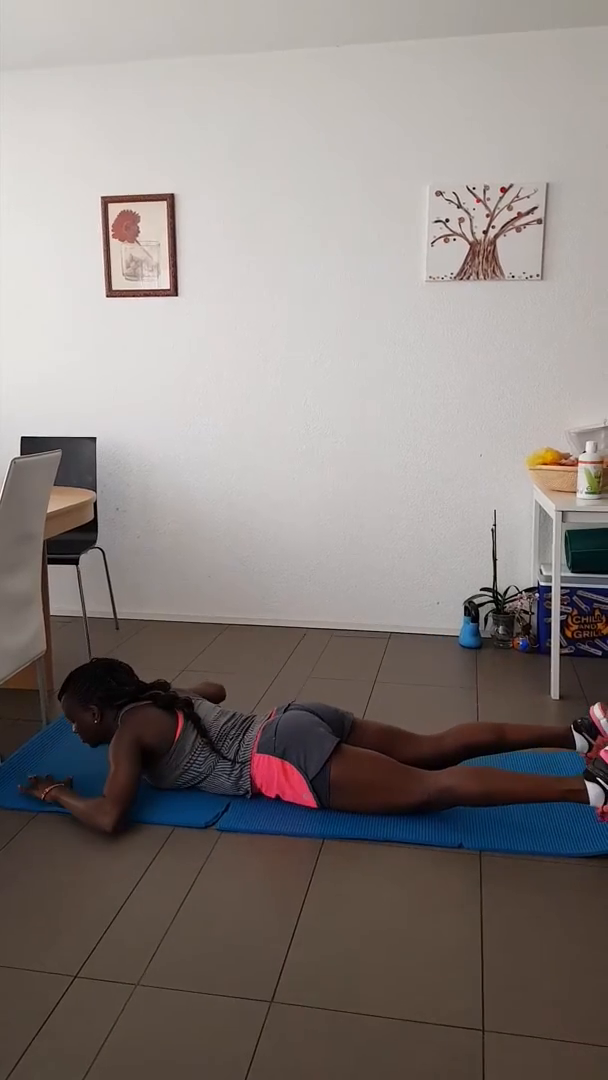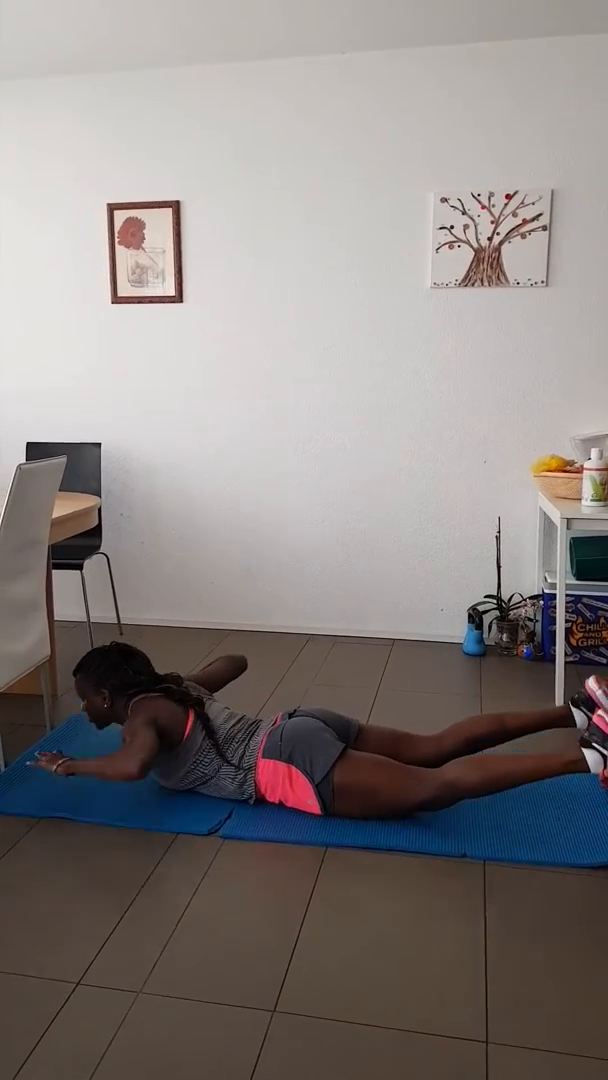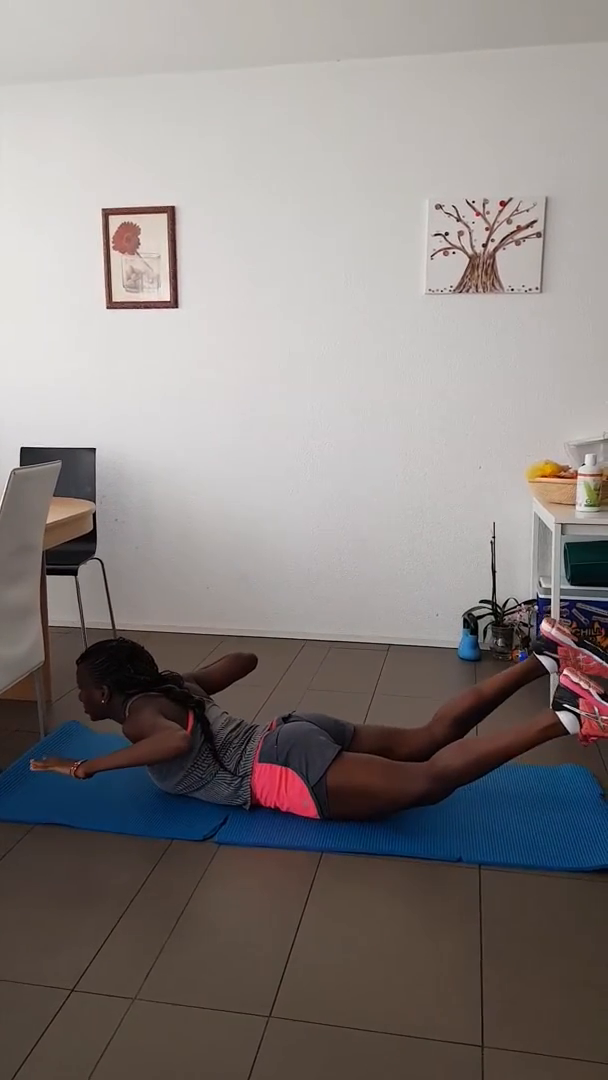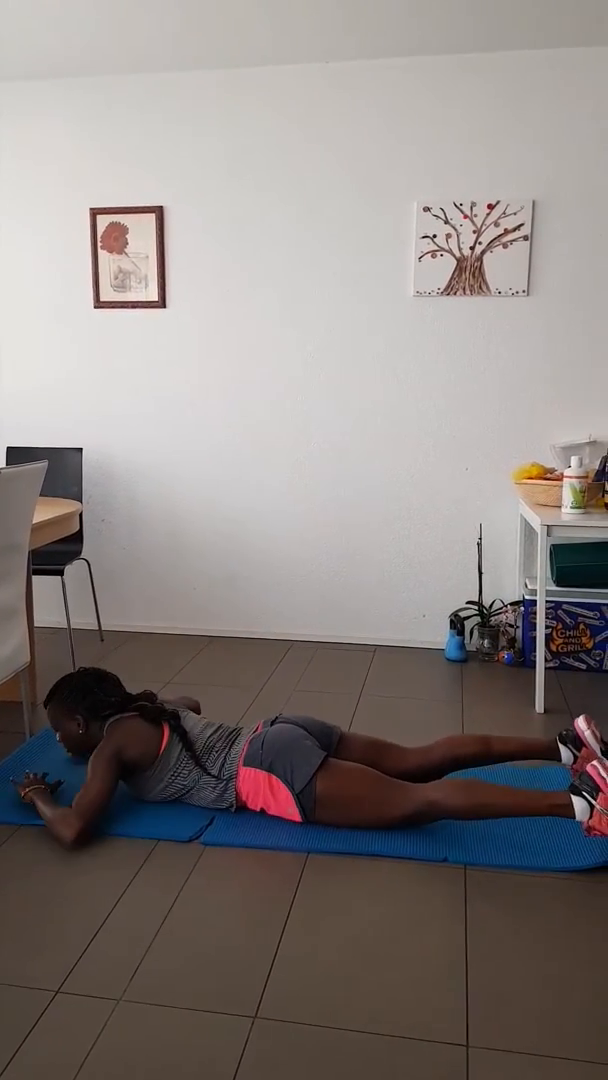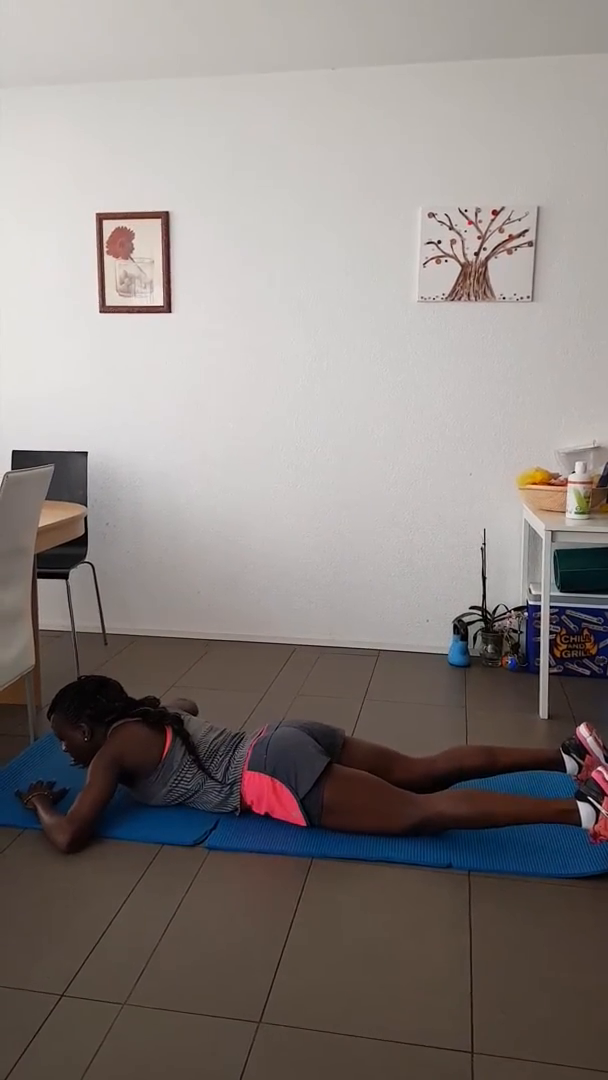
dt=1s
person 1, frame 1
left shoulder: (128, 731)
right shoulder: (165, 698)
left elbow: (110, 818)
right elbow: (216, 688)
left wrist: (59, 794)
left hip: (292, 761)
right hip: (300, 725)
left knee: (433, 788)
right knee: (434, 750)
person 1, frame 2
left shoulder: (139, 715)
right shoulder: (176, 689)
left elbow: (137, 762)
right elbow: (234, 660)
left wrist: (73, 766)
left hip: (297, 768)
right hip: (303, 731)
left knee: (438, 786)
right knee: (439, 748)
person 1, frame 3
left shoulder: (138, 715)
right shoulder: (175, 687)
left elbow: (177, 741)
right elbow: (245, 659)
left wrist: (88, 766)
left hip: (291, 772)
right hip: (297, 737)
left knee: (431, 778)
right knee: (432, 738)
right ankle: (544, 659)
person 1, frame 4
left shoulder: (111, 745)
right shoulder: (147, 710)
left elbow: (73, 830)
left wrist: (39, 798)
left hip: (275, 774)
right hip: (285, 739)
left knee: (420, 801)
right knee: (420, 762)
person 1, frame 5
left shoulder: (114, 750)
right shoulder: (152, 715)
left elbow: (68, 835)
left wrist: (41, 806)
left hip: (280, 777)
right hip: (290, 742)
left knee: (424, 812)
right knee: (424, 772)
